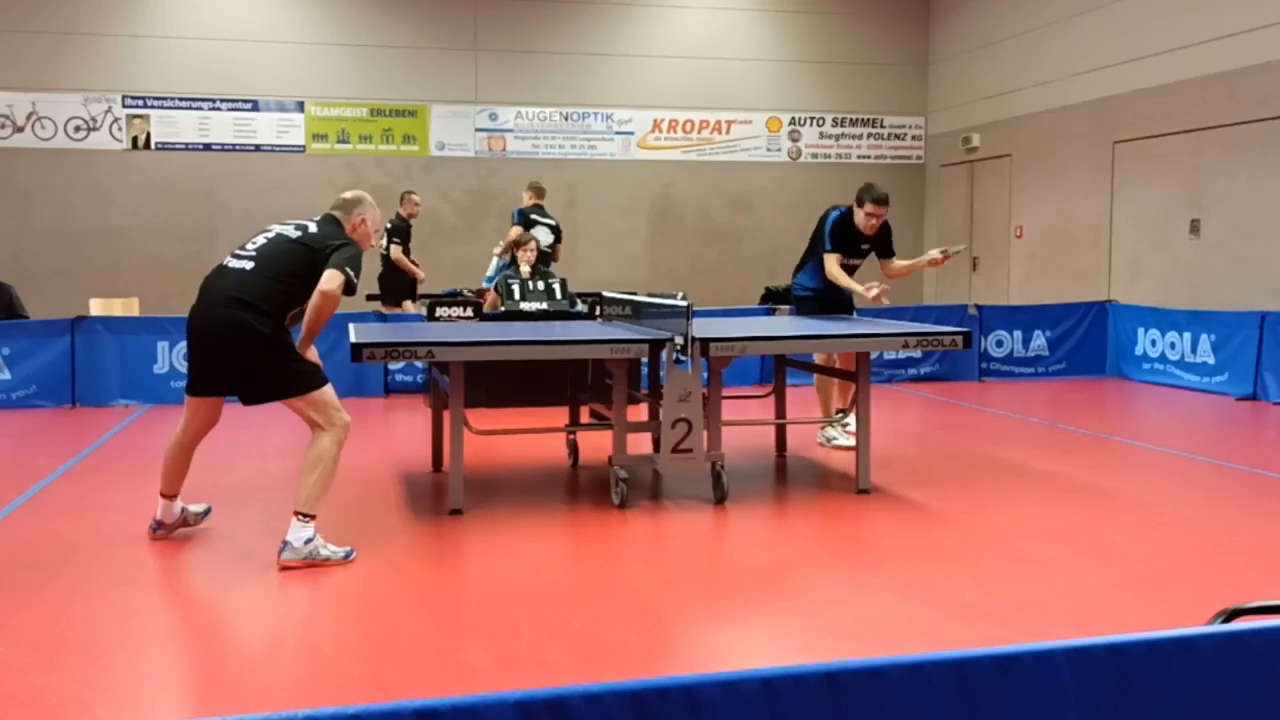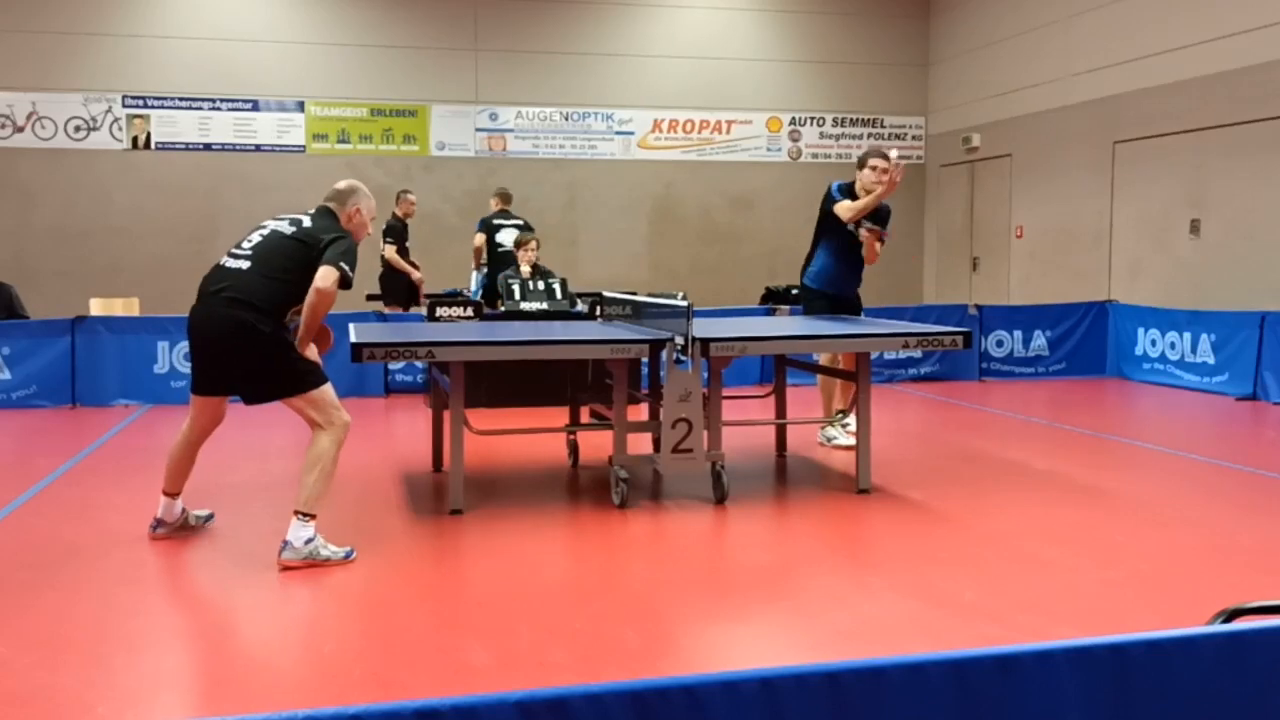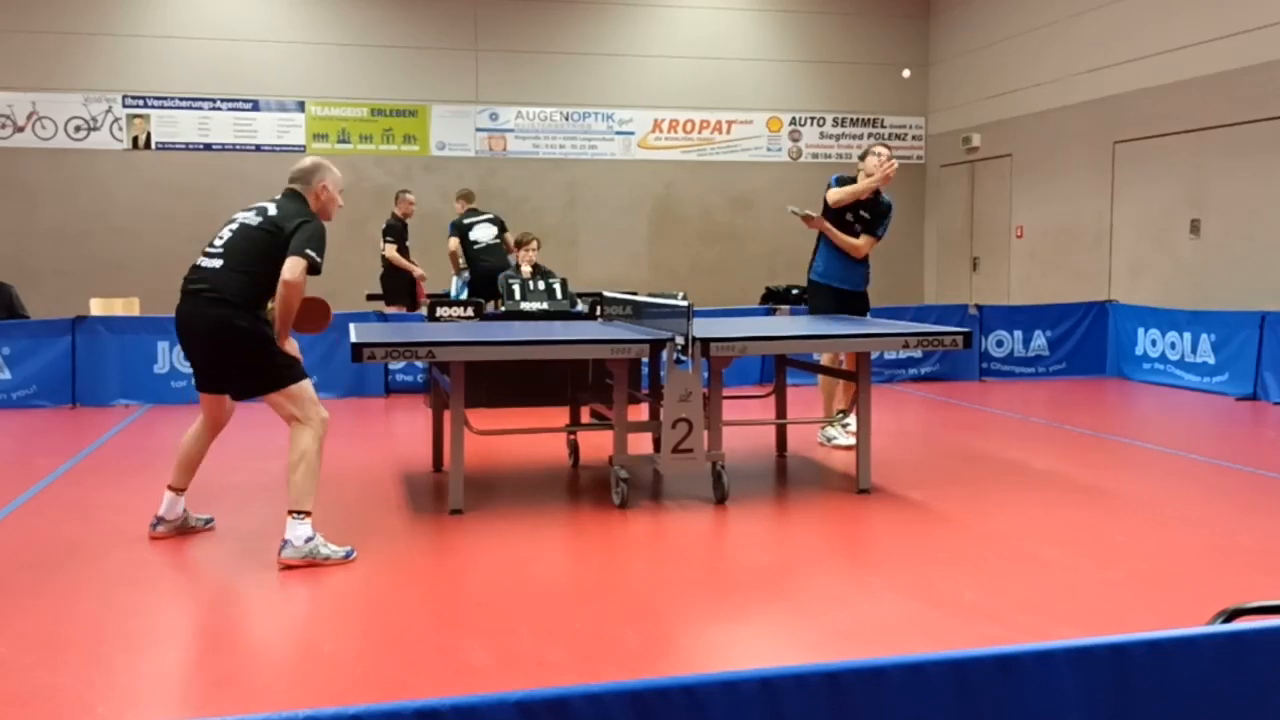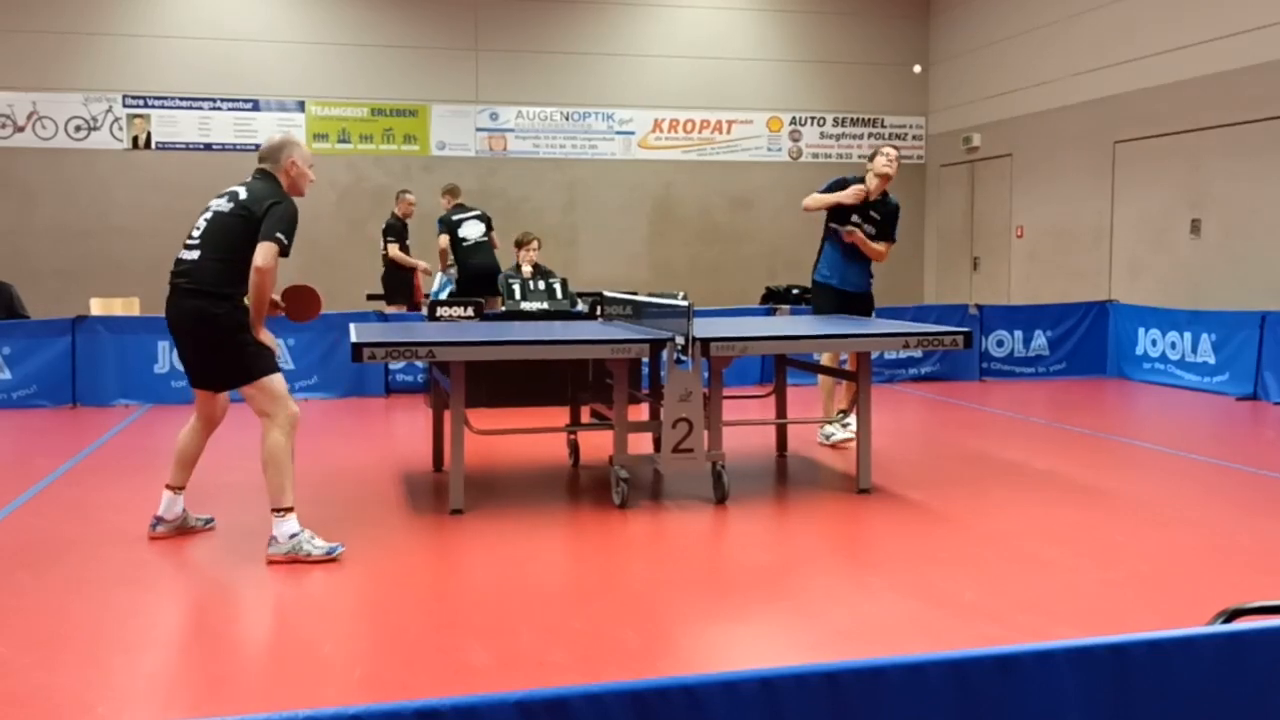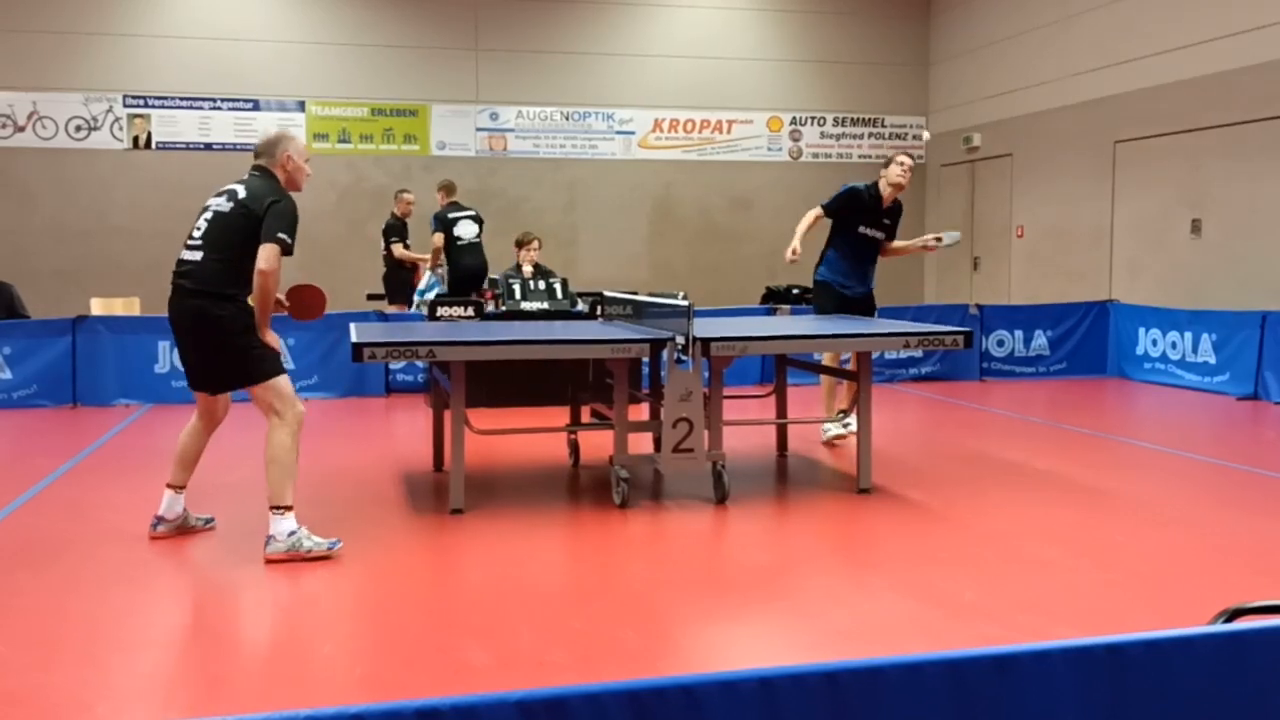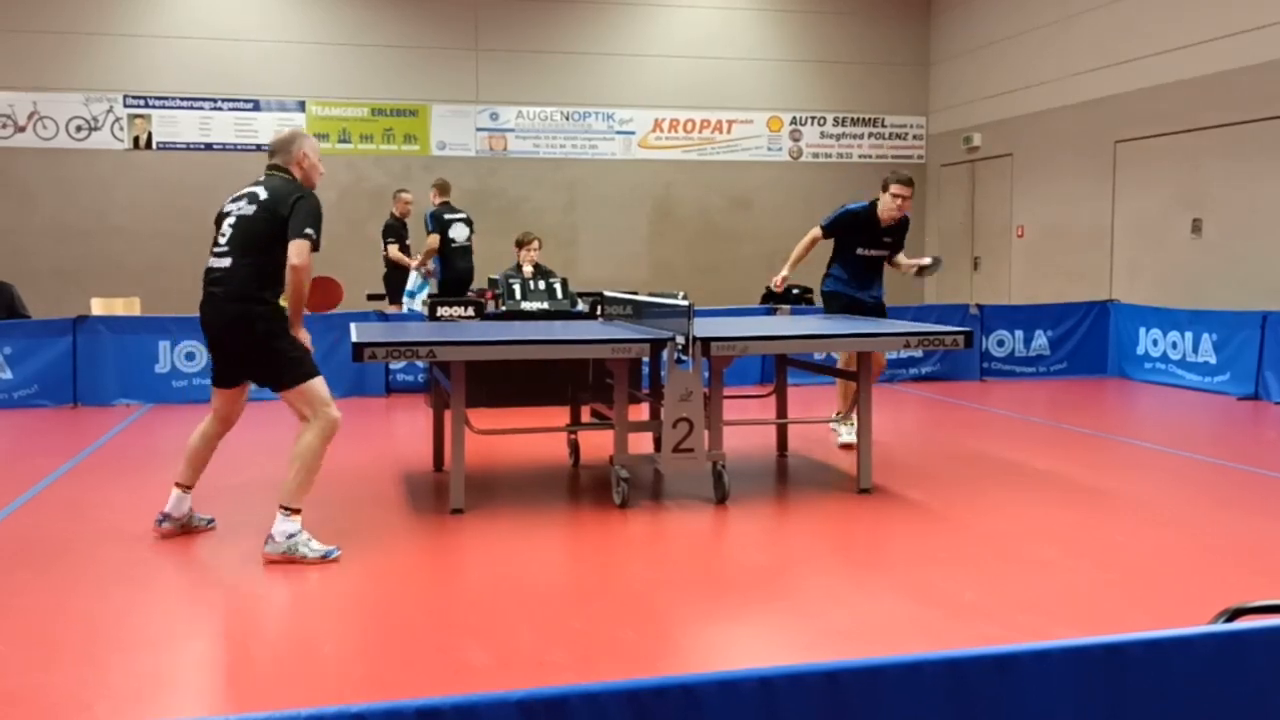
dt=0.2s
person 1, frame 1
left shoulder: (291, 231)
right shoulder: (345, 248)
right elbow: (328, 290)
right wrist: (304, 344)
left hip: (205, 316)
right hip: (247, 326)
left knee: (196, 423)
right knee: (333, 422)
left ankle: (167, 515)
right ankle: (300, 539)
person 1, frame 2
left shoulder: (284, 225)
right shoulder: (340, 240)
right elbow: (323, 287)
right wrist: (304, 342)
left hip: (206, 316)
right hip: (248, 327)
left knee: (202, 422)
right knee: (332, 422)
left ankle: (168, 514)
right ankle: (300, 539)
person 1, frame 3
left shoulder: (258, 211)
right shoulder: (307, 224)
right elbow: (290, 279)
left wrist: (270, 317)
right wrist: (282, 335)
left hip: (191, 313)
right hip: (229, 321)
left knee: (214, 416)
right knee: (310, 419)
left ankle: (170, 513)
right ankle: (299, 537)
person 1, frame 4
left shoulder: (236, 195)
right shoulder: (279, 204)
right elbow: (261, 265)
left wrist: (259, 299)
right wrist: (257, 326)
left hip: (183, 307)
right hip: (213, 312)
left knee: (209, 412)
right knee: (280, 413)
left ankle: (169, 512)
right ankle: (286, 533)
person 1, frame 5
left shoulder: (231, 193)
right shoulder: (278, 202)
right elbow: (265, 267)
left wrist: (262, 299)
right wrist: (262, 327)
left hip: (186, 307)
right hip: (218, 314)
left knee: (210, 412)
right knee: (286, 412)
left ankle: (170, 512)
right ankle: (283, 531)
person 1, frame 6
left shoulder: (242, 197)
right shoulder: (301, 198)
right elbow: (297, 263)
right wrist: (296, 324)
left hip: (217, 314)
right hip: (254, 319)
left knee: (224, 414)
right knee: (322, 416)
left ankle: (176, 510)
right ankle: (285, 532)
person 2, frame 1
left shoulder: (882, 230)
right shoulder: (835, 219)
left elbow: (890, 268)
right elbow: (832, 269)
left wrist: (924, 261)
right wrist: (863, 291)
left hip: (839, 295)
right hip: (810, 293)
left knee: (847, 357)
right knee: (826, 354)
left ankle: (843, 414)
right ankle: (828, 427)
person 2, frame 2
left shoulder: (883, 210)
right shoulder: (838, 191)
left elbow: (871, 258)
right elbow: (847, 214)
left wrist: (871, 242)
right wrist: (882, 193)
left hip: (847, 291)
right hip: (818, 287)
left knee: (852, 356)
right knee: (830, 352)
left ankle: (842, 414)
right ankle: (828, 427)
person 2, frame 3
left shoulder: (883, 205)
right shoulder: (839, 182)
left elbow: (861, 249)
right elbow: (834, 200)
left wrist: (825, 227)
right wrist: (875, 180)
left hip: (856, 288)
right hip: (825, 283)
left knee: (856, 354)
right knee: (832, 351)
left ankle: (844, 413)
right ankle: (827, 426)
person 2, frame 4
left shoulder: (891, 207)
right shoulder: (843, 185)
left elbow: (881, 254)
right elbow: (807, 203)
left wrist: (861, 239)
right wrist: (841, 197)
left hip: (860, 288)
right hip: (829, 283)
left knee: (859, 354)
right knee: (831, 350)
left ankle: (845, 413)
right ankle: (826, 424)
person 2, frame 5
left shoulder: (896, 209)
right shoulder: (855, 194)
right elbow: (814, 213)
left wrist: (918, 244)
right wrist: (796, 240)
left hip: (862, 289)
right hip: (831, 282)
left ankle: (847, 413)
right ankle: (830, 421)
person 2, frame 6
left shoulder: (902, 224)
right shoulder: (852, 214)
right elbow: (814, 236)
left wrist: (909, 264)
right wrist: (787, 269)
left hip: (872, 296)
right hip: (840, 291)
left knee: (878, 362)
right knee: (851, 350)
left ankle: (846, 413)
right ankle: (843, 421)
